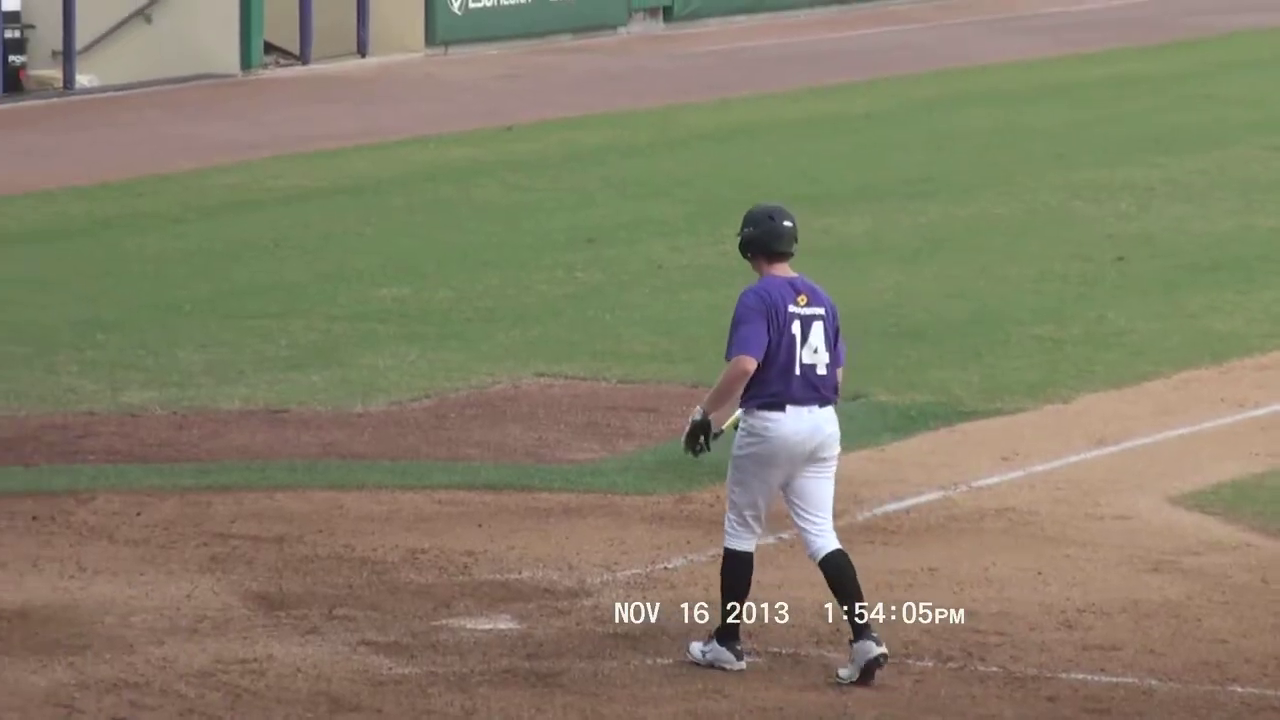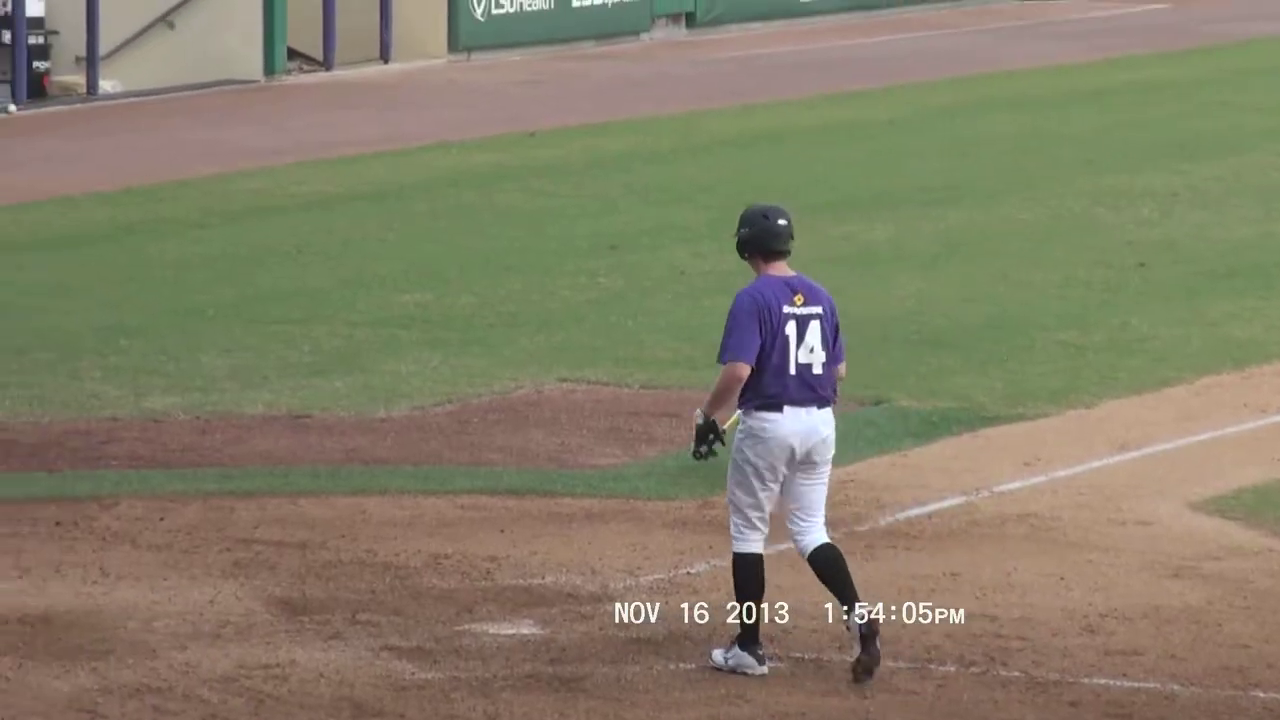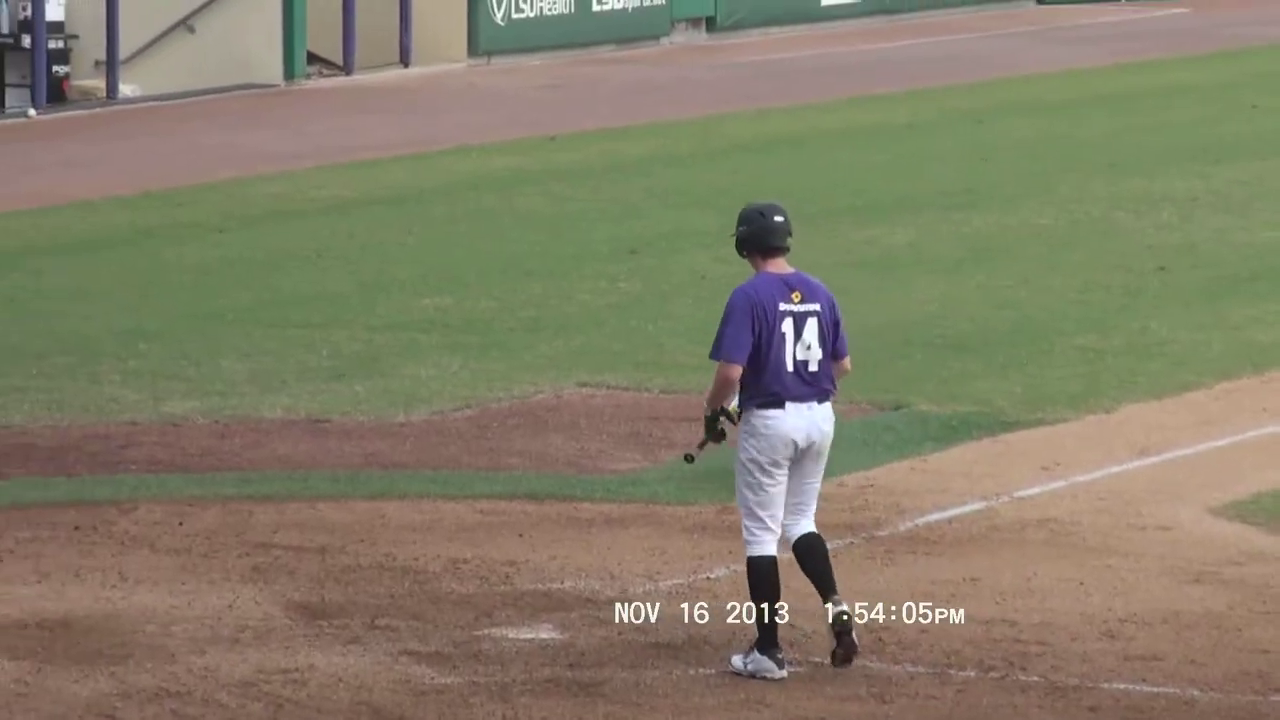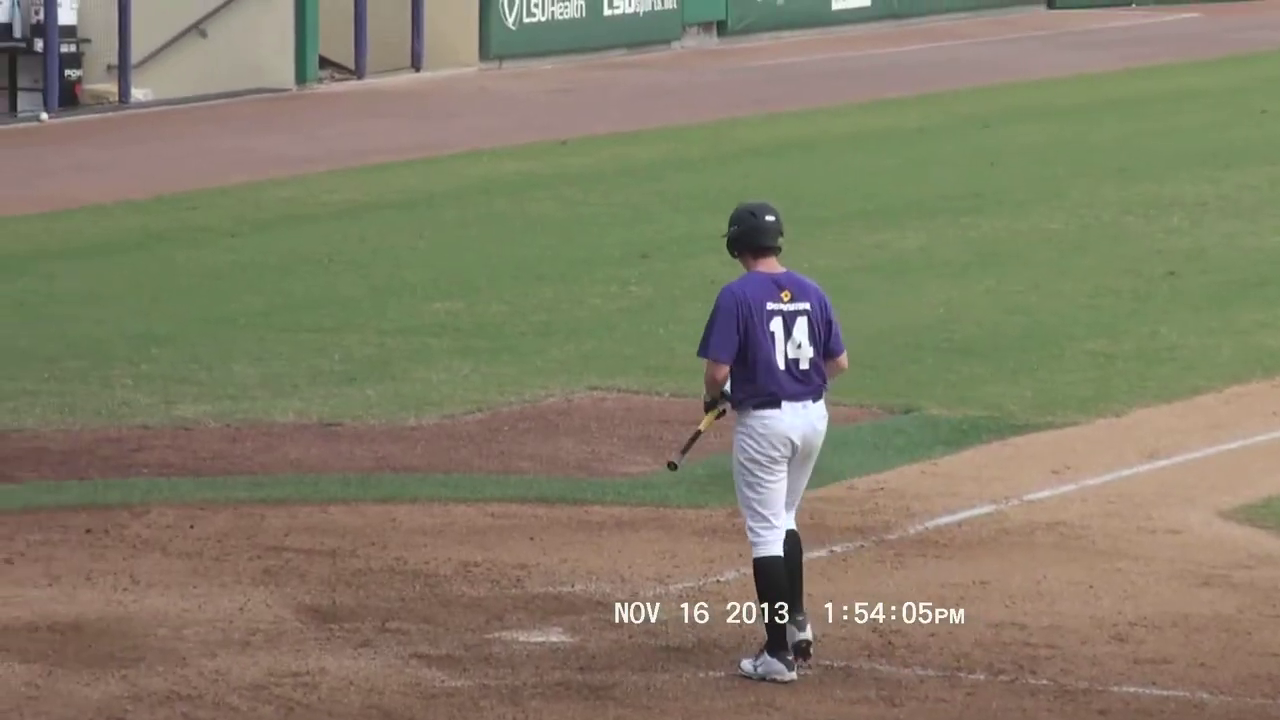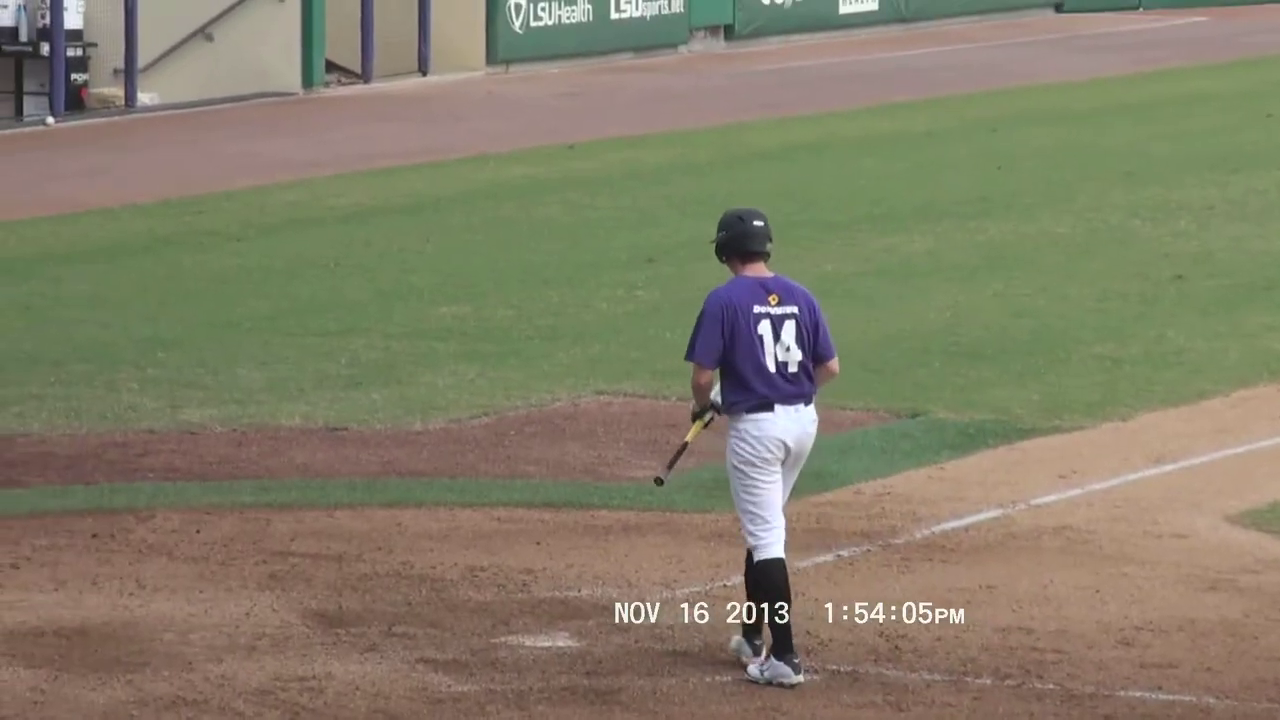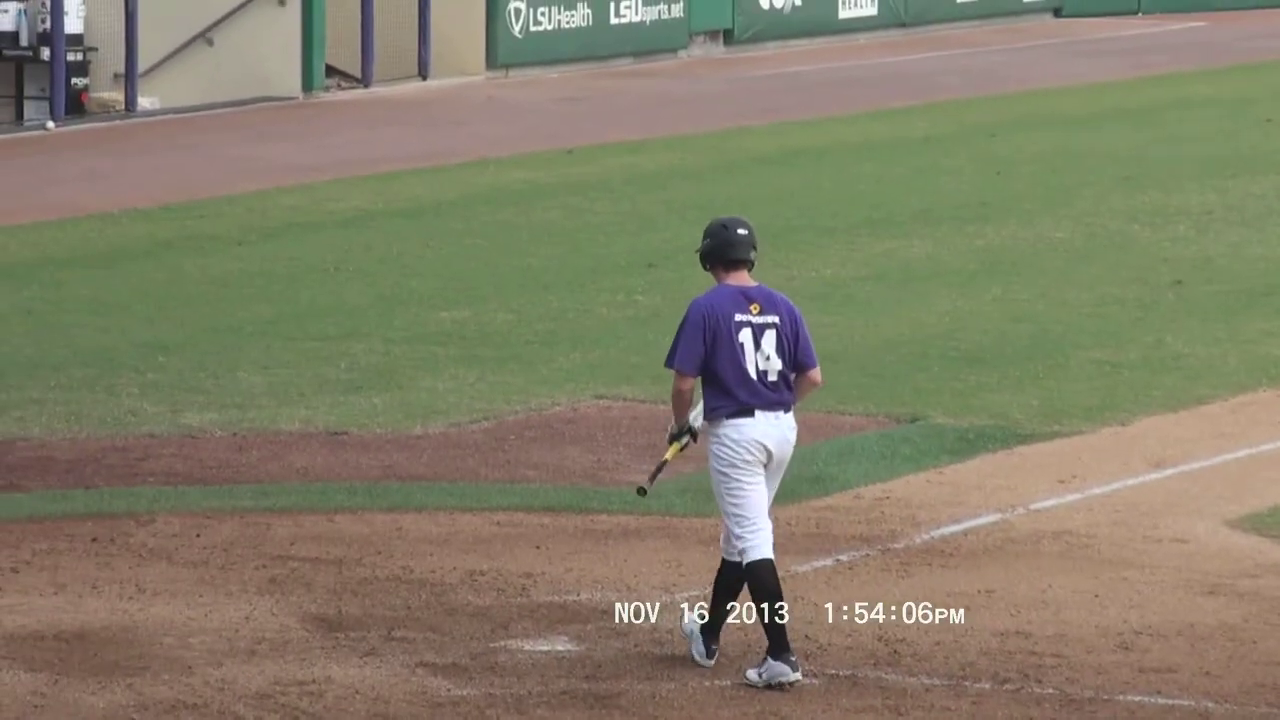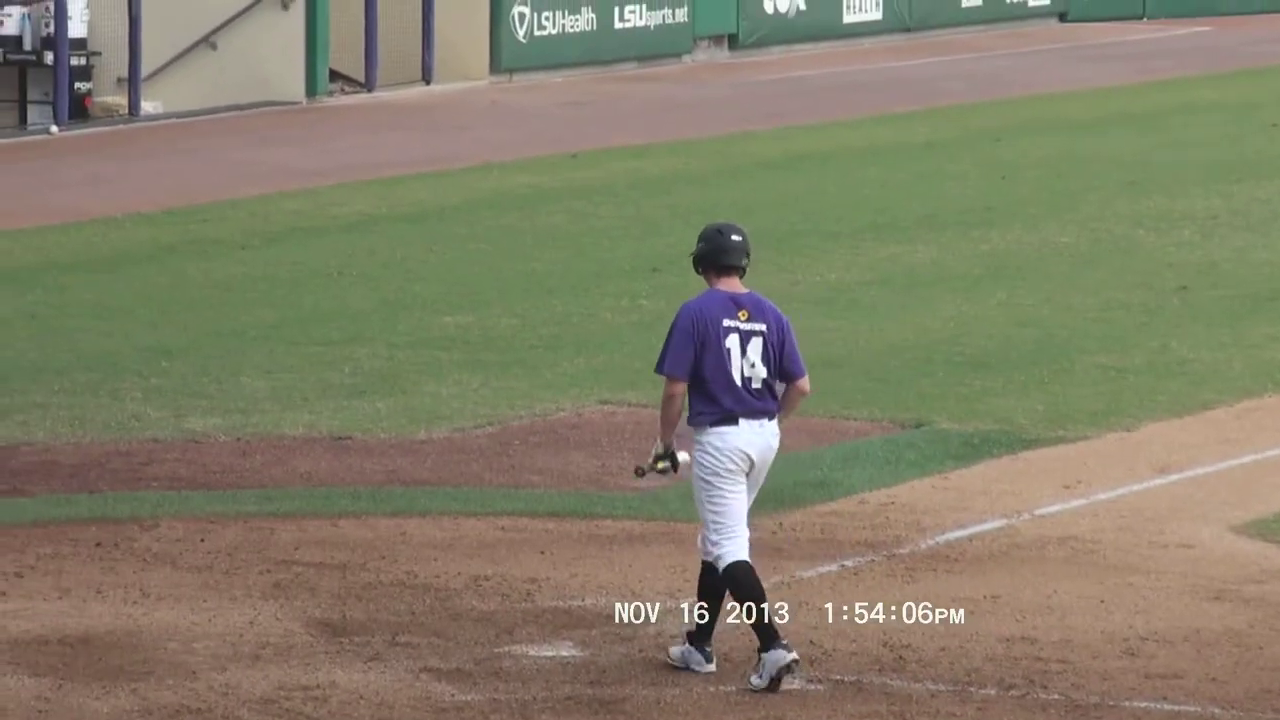
dt=0.1s
person 1, frame 1
left shoulder: (758, 296)
right shoulder: (819, 299)
left elbow: (743, 364)
right elbow: (832, 370)
left wrist: (704, 411)
left hip: (769, 427)
right hip: (821, 423)
left knee: (741, 531)
right knee: (820, 534)
left ankle: (727, 642)
right ankle: (865, 637)
person 1, frame 2
left shoulder: (753, 297)
right shoulder: (820, 297)
left elbow: (737, 372)
right elbow: (838, 370)
left wrist: (707, 415)
left hip: (766, 426)
right hip: (819, 423)
left knee: (748, 533)
right knee: (809, 533)
left ankle: (749, 648)
right ankle: (856, 614)
person 1, frame 3
left shoulder: (748, 295)
right shoulder: (820, 293)
left elbow: (730, 372)
right elbow: (842, 366)
left wrist: (713, 409)
left hip: (768, 423)
right hip: (819, 418)
left knee: (760, 534)
right knee: (799, 523)
left ankle: (768, 650)
right ankle: (835, 605)
person 1, frame 4
left shoulder: (736, 295)
right shoulder: (811, 291)
left elbow: (716, 370)
right elbow: (839, 362)
left wrist: (714, 397)
left hip: (763, 422)
right hip: (812, 417)
left knee: (764, 533)
right knee: (784, 521)
left ankle: (778, 655)
right ankle: (796, 623)
person 1, frame 5
left shoulder: (723, 299)
right shoulder: (801, 296)
left elbow: (703, 376)
right elbow: (830, 367)
left wrist: (702, 405)
left hip: (755, 427)
right hip: (803, 421)
left knee: (763, 536)
right knee: (767, 526)
left ankle: (784, 656)
right ankle: (755, 634)
person 1, frame 6
left shoulder: (705, 307)
right shoulder: (783, 306)
left elbow: (684, 384)
right elbow: (812, 377)
left wrist: (680, 424)
left hip: (736, 433)
right hip: (782, 429)
left knee: (753, 544)
right knee: (739, 532)
left ankle: (780, 654)
right ankle: (708, 635)
person 1, frame 7
left shoulder: (695, 312)
right shoulder: (771, 313)
left elbow: (674, 388)
right elbow: (800, 386)
left wrist: (665, 442)
left hip: (719, 440)
right hip: (764, 437)
left knee: (729, 548)
right knee: (717, 539)
left ankle: (773, 645)
right ankle: (698, 644)
